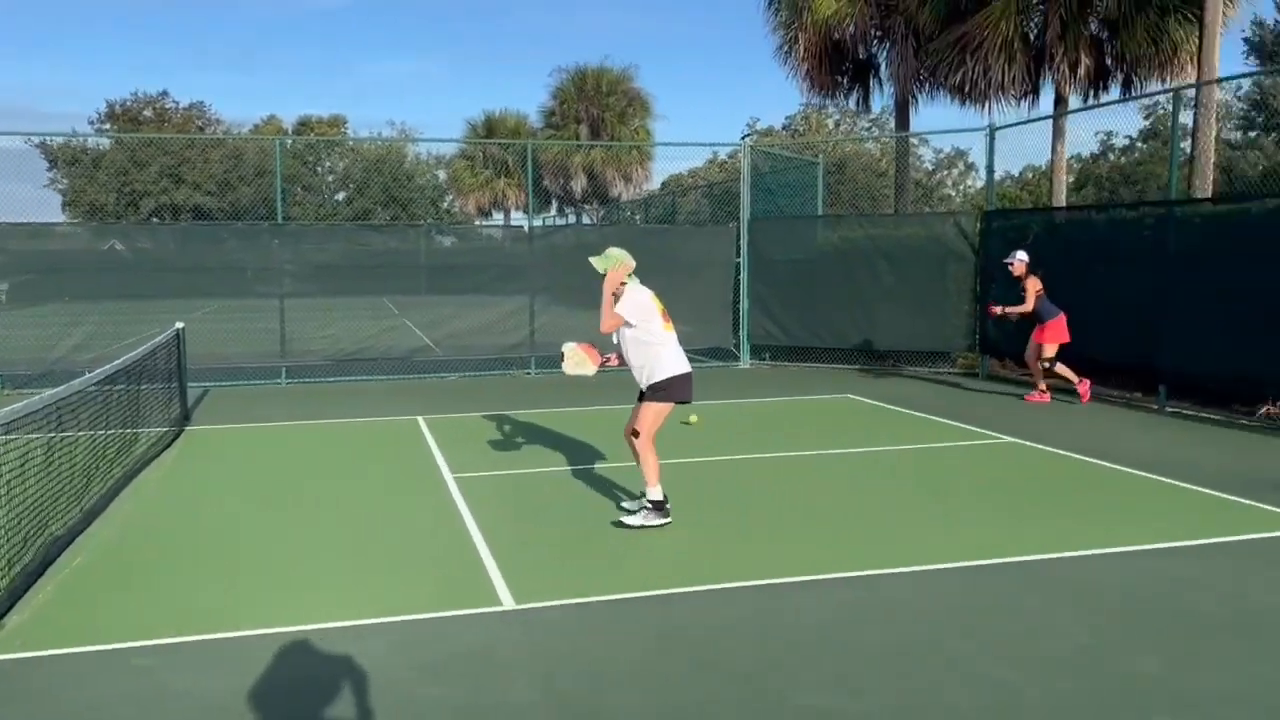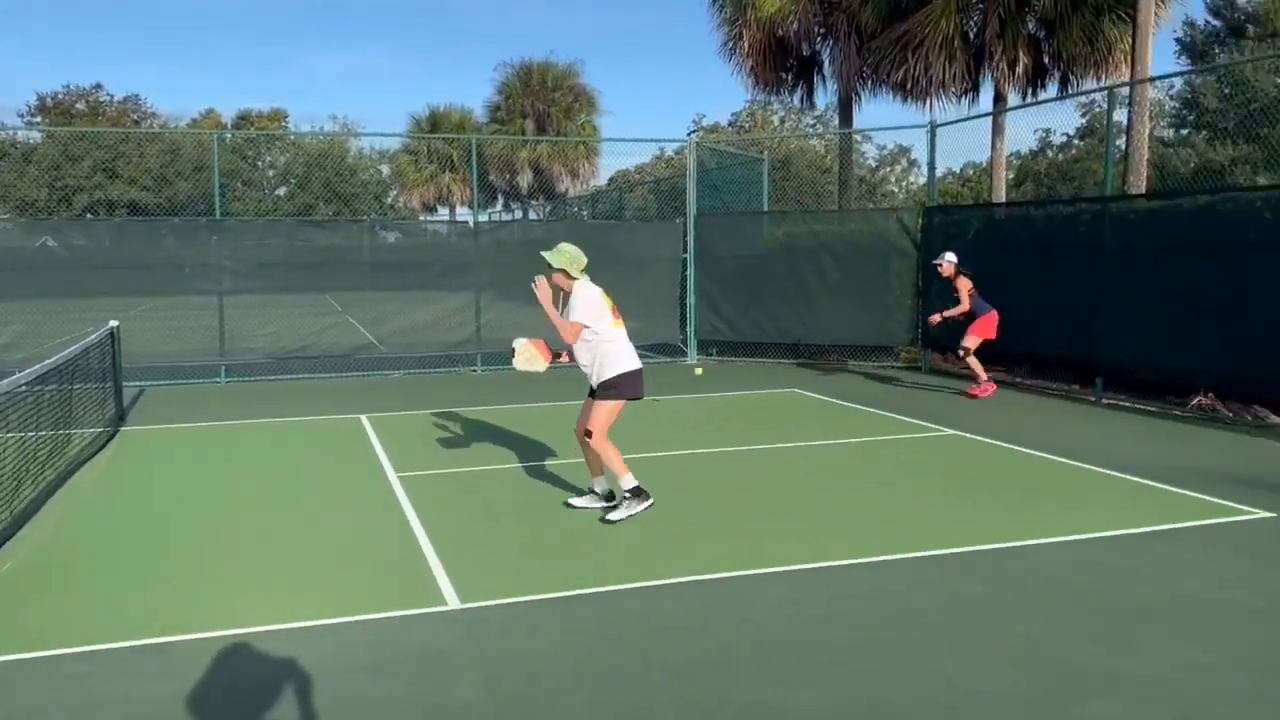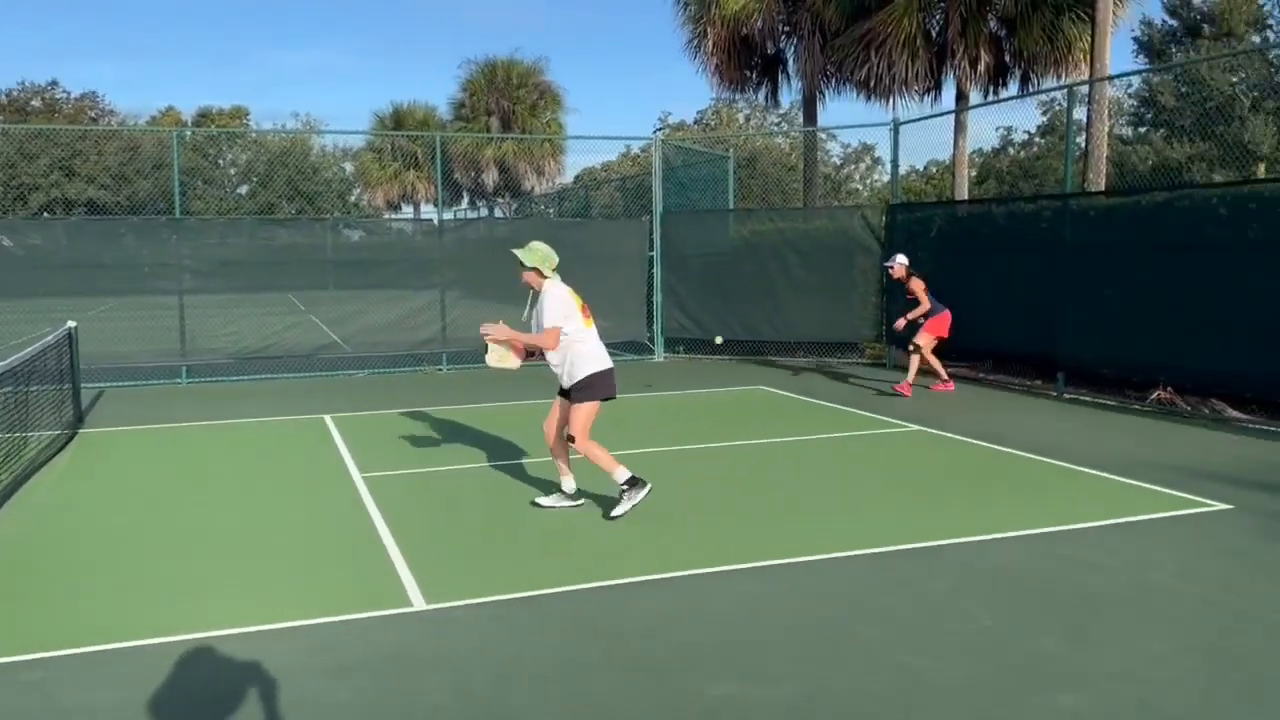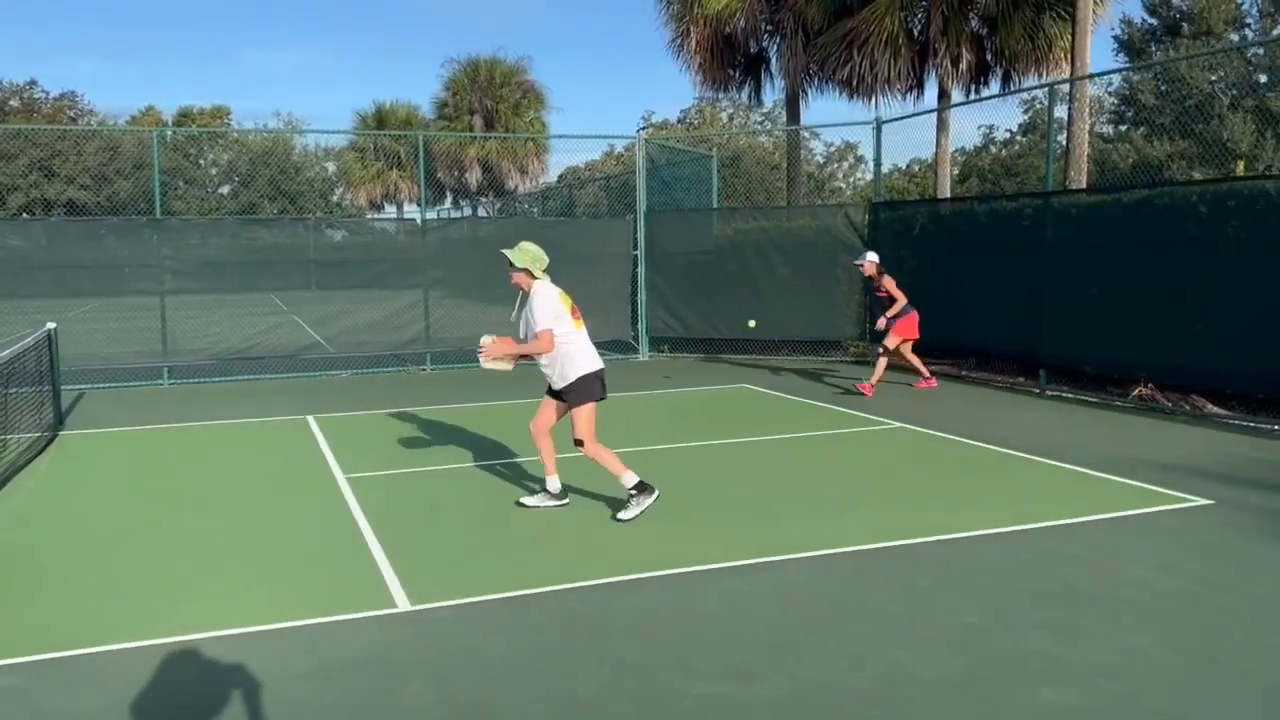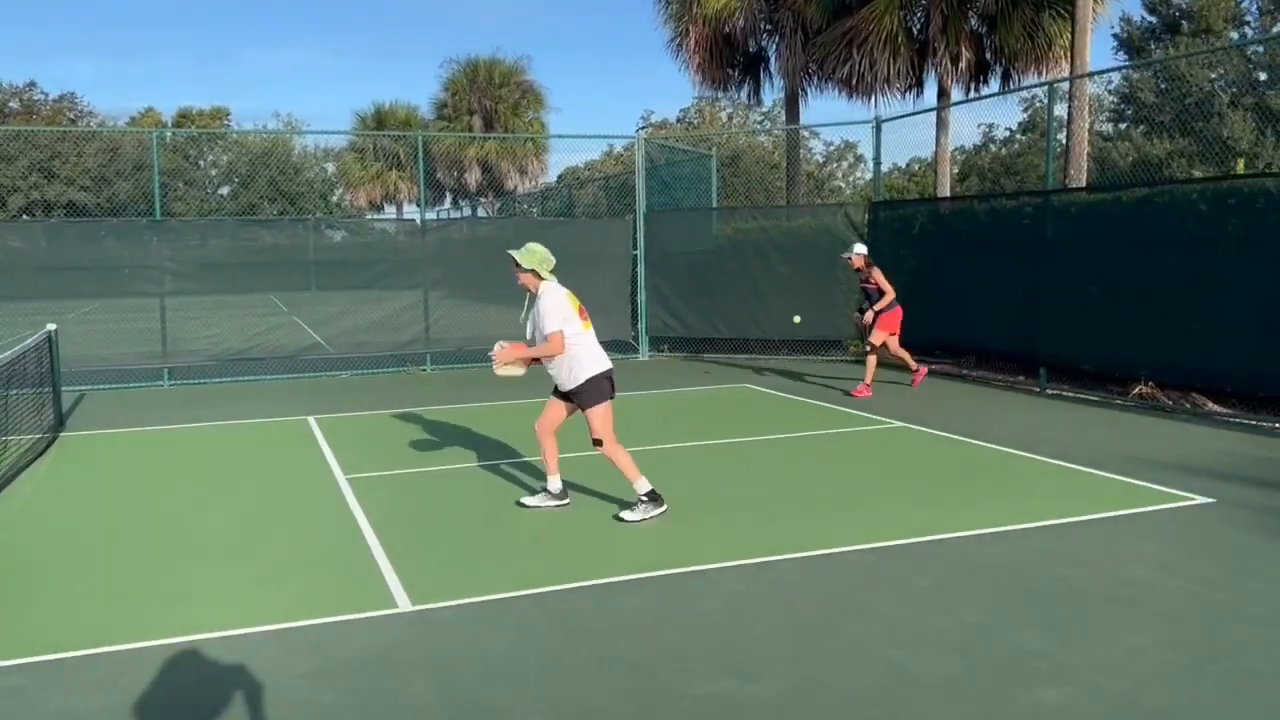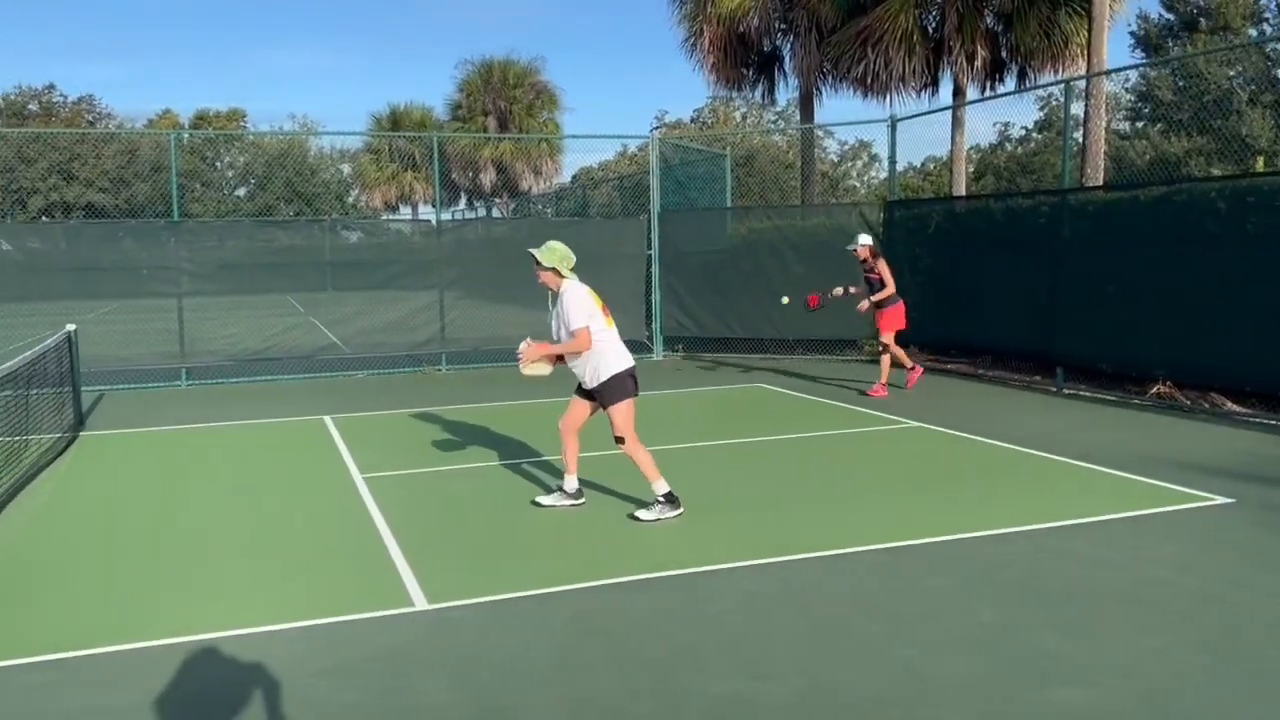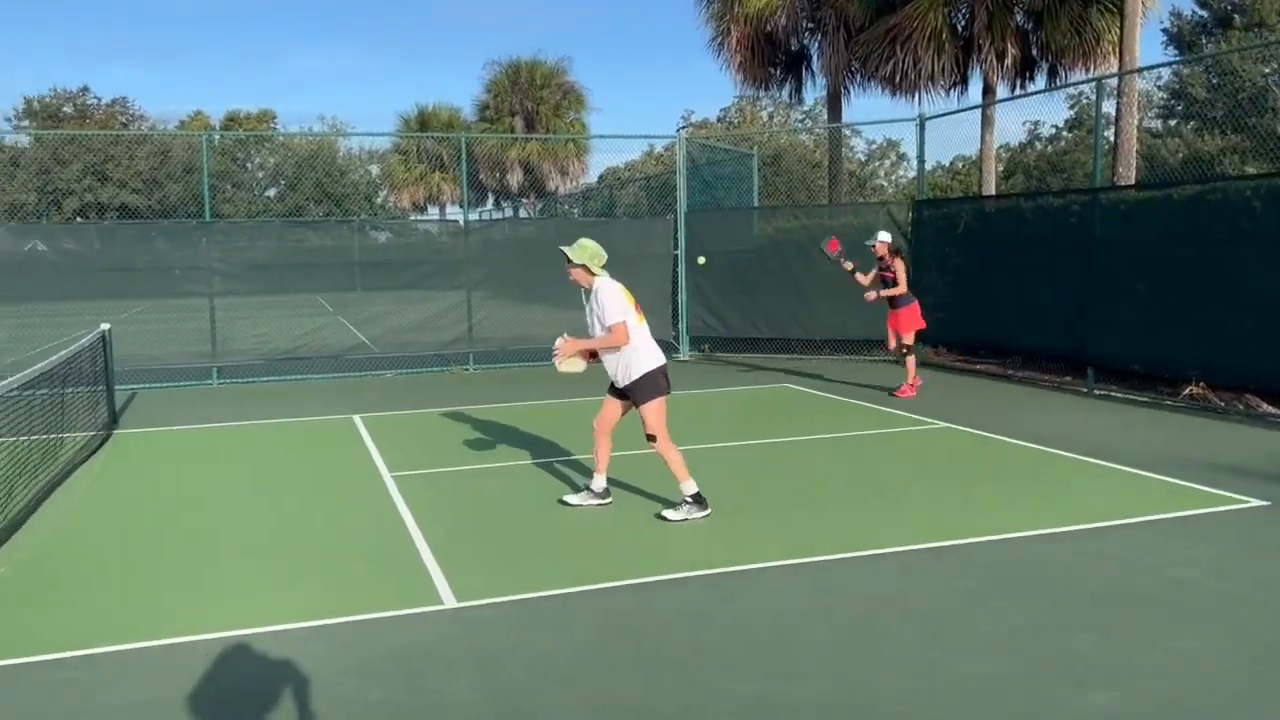
dt=0.1s
person 1, frame 1
left shoulder: (635, 295)
right shoulder: (630, 296)
left elbow: (606, 327)
left wrist: (608, 289)
right wrist: (619, 358)
left hip: (669, 375)
right hip: (656, 377)
left knee: (641, 437)
right knee: (632, 433)
left ankle: (655, 507)
right ankle: (654, 497)
person 1, frame 2
left shoulder: (584, 293)
right shoulder: (582, 293)
left elbow: (570, 335)
left wrist: (547, 303)
right wrist: (563, 356)
left hip: (619, 372)
right hip: (606, 374)
left knee: (594, 435)
right knee: (583, 432)
left ankle: (634, 493)
right ankle: (602, 492)
person 1, frame 3
left shoulder: (553, 294)
right shoulder: (551, 293)
left elbow: (550, 340)
left wrist: (510, 334)
right wrist: (531, 353)
left hip: (591, 372)
right hip: (576, 374)
left knee: (578, 440)
right knee: (551, 429)
left ankle: (632, 484)
right ankle: (569, 491)
person 1, frame 4
left shoulder: (542, 296)
right shoulder: (540, 294)
left elbow: (545, 344)
left wrist: (506, 349)
right wrist: (515, 351)
left hip: (582, 374)
right hip: (564, 377)
left knee: (586, 444)
right knee: (538, 428)
left ankle: (640, 489)
right ankle: (553, 491)
person 1, frame 5
left shoulder: (550, 297)
right shoulder: (548, 295)
left elbow: (556, 347)
left wrist: (518, 354)
right wrist: (526, 356)
left hip: (590, 375)
right hip: (573, 378)
left knee: (605, 443)
right knee: (543, 428)
left ankle: (651, 498)
right ankle: (555, 490)
person 1, frame 6
left shoulder: (572, 294)
right shoulder: (567, 294)
left elbow: (583, 342)
left wrist: (544, 350)
right wrist: (552, 355)
left hip: (613, 372)
right hip: (594, 376)
left knee: (626, 441)
right knee: (567, 427)
left ankle: (668, 500)
right ankle: (570, 490)
person 1, frame 7
left shoulder: (606, 291)
right shoulder: (599, 292)
left elbow: (621, 338)
left wrist: (580, 345)
right wrist: (587, 352)
left hip: (645, 371)
right hip: (626, 375)
left knee: (658, 439)
right knee: (601, 427)
left ankle: (695, 500)
right ankle: (598, 489)
